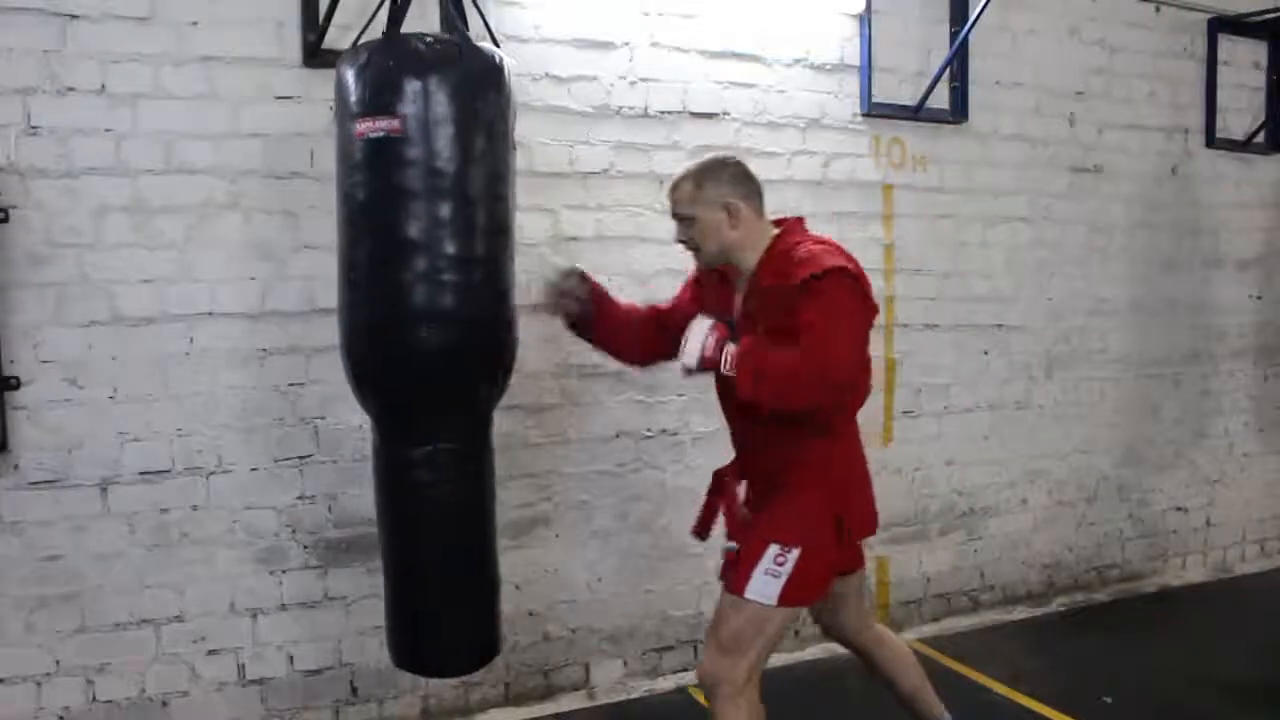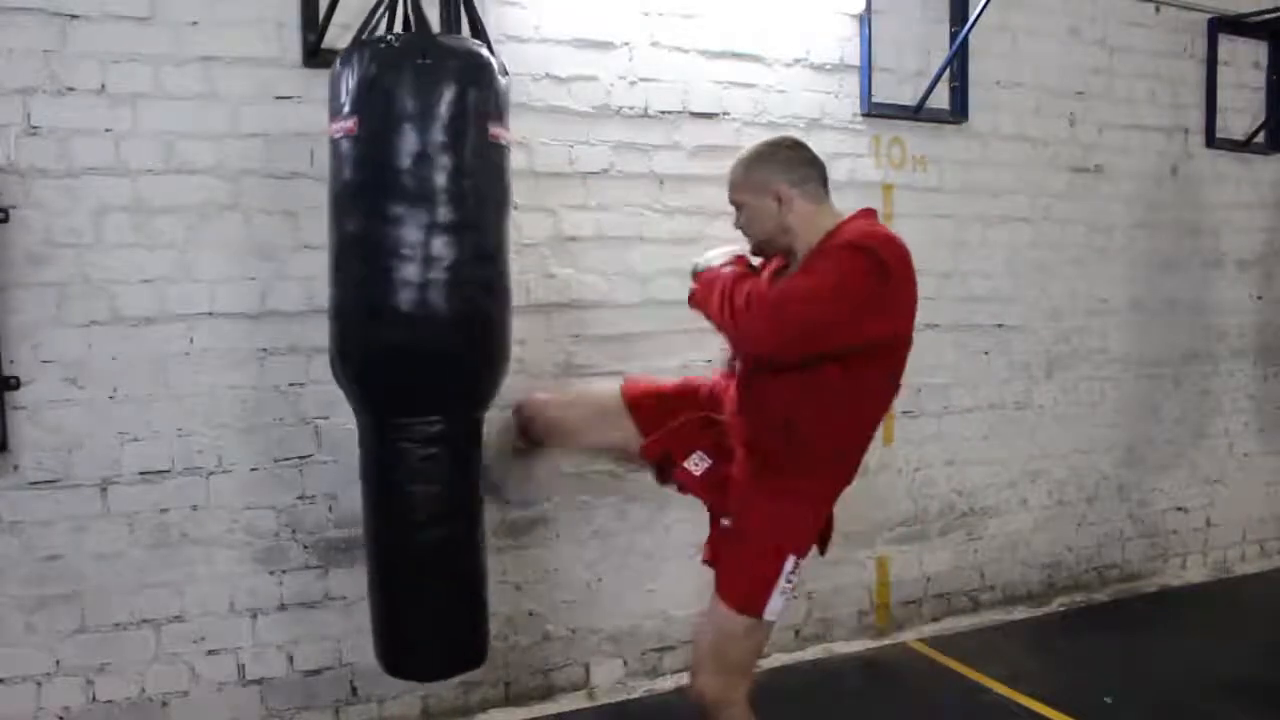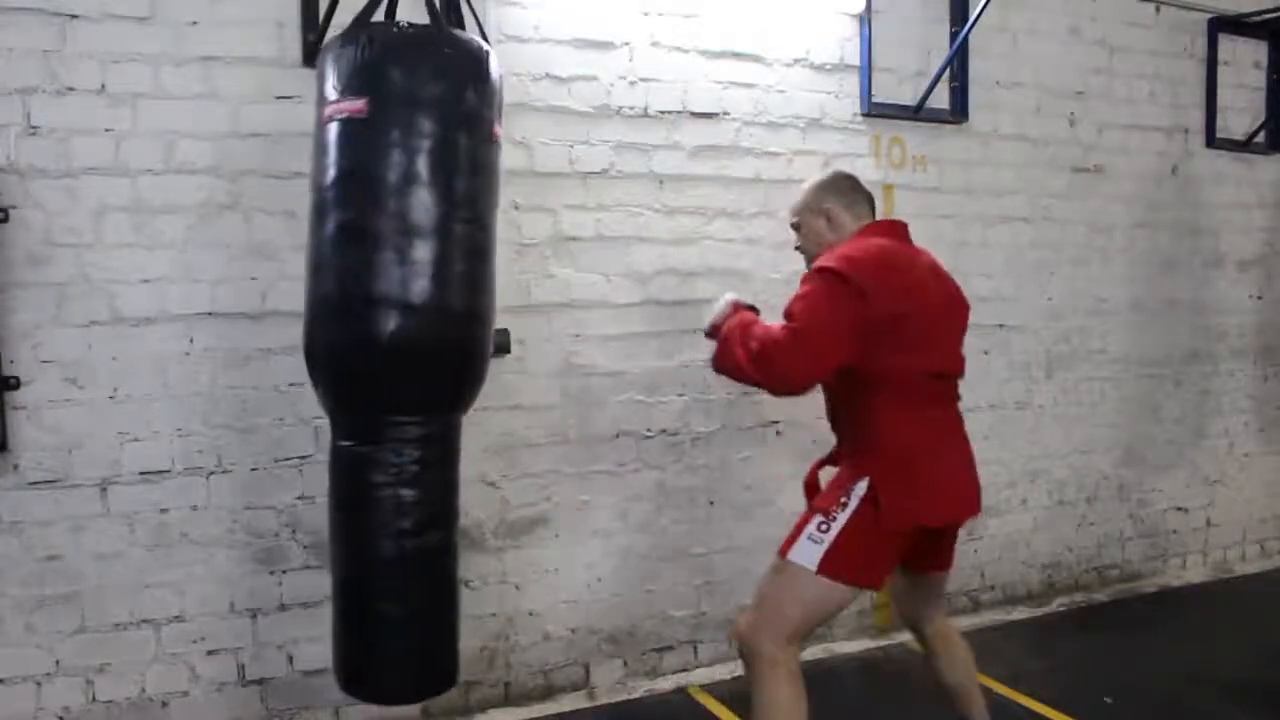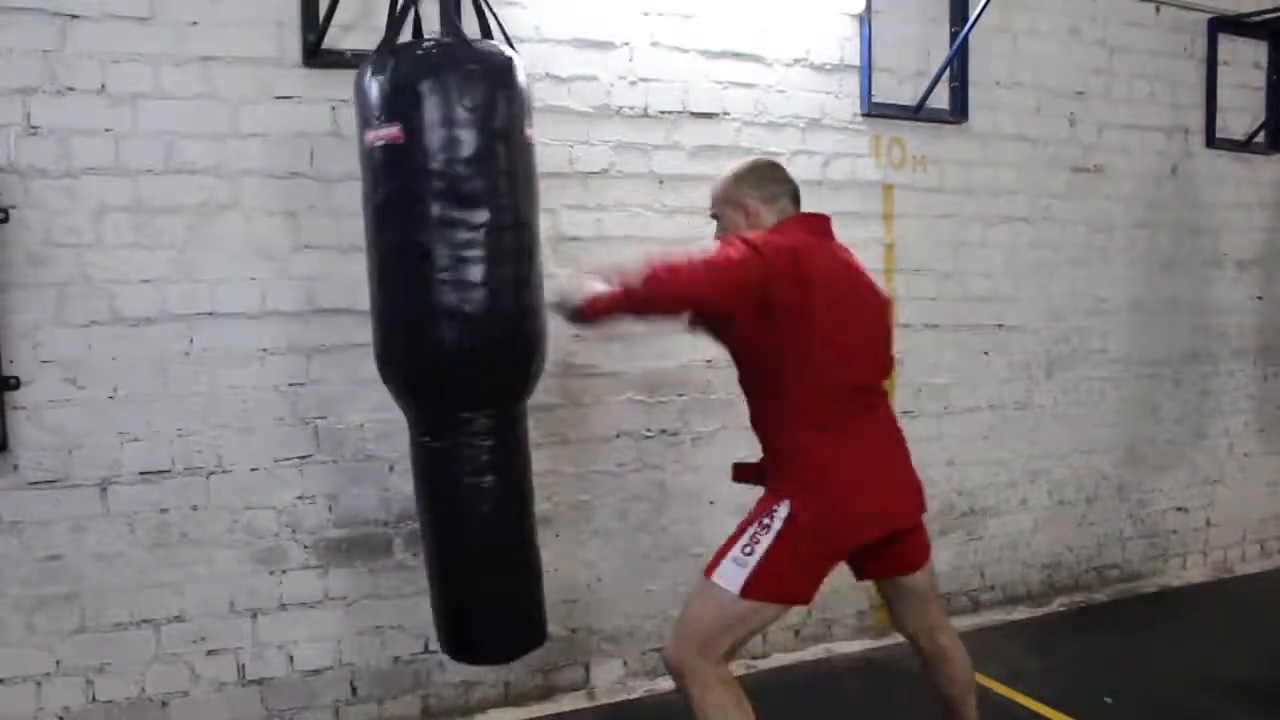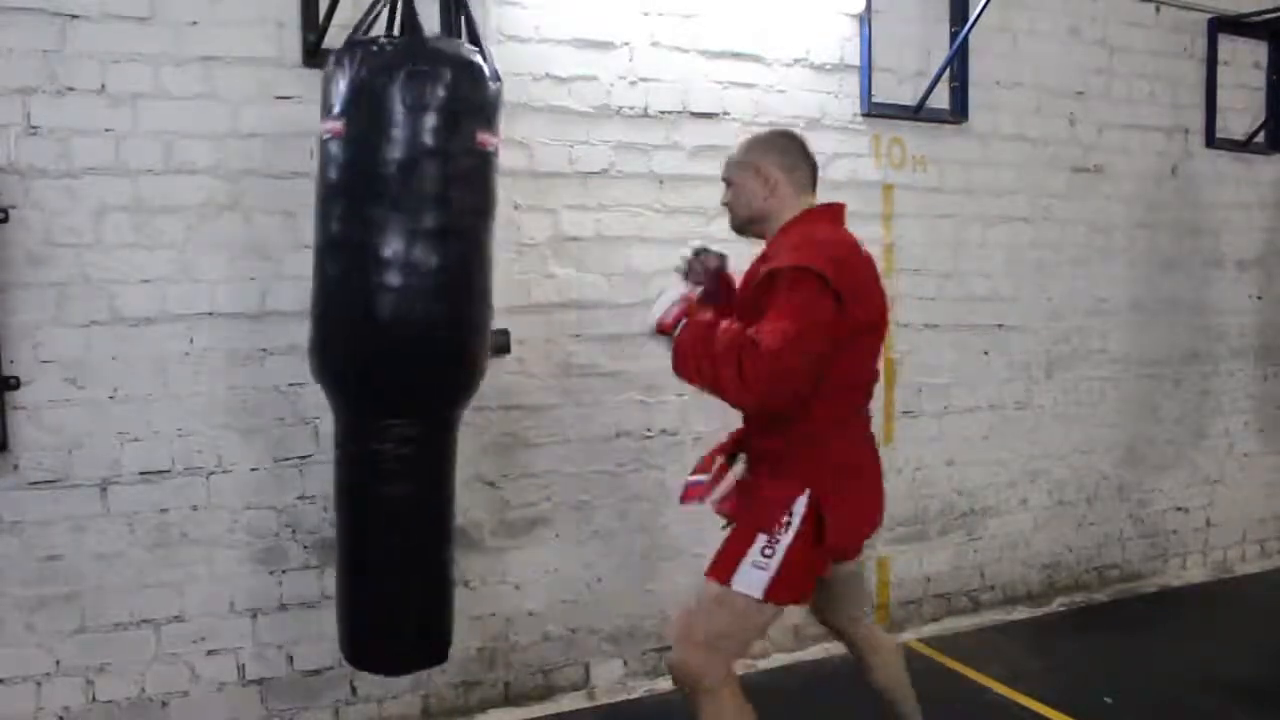
dt=0.7s
person 1, frame 1
left shoulder: (821, 274)
right shoulder: (724, 278)
left elbow: (829, 382)
right elbow: (652, 334)
left wrist: (727, 353)
right wrist: (590, 307)
left hip: (810, 491)
right hip: (782, 485)
left knee: (725, 670)
right knee: (854, 623)
person 1, frame 2
left shoulder: (868, 259)
right shoulder: (793, 261)
left elbow: (764, 331)
left wrist: (721, 273)
left hip: (783, 485)
right hip: (726, 421)
right knee: (541, 415)
person 1, frame 3
left shoulder: (846, 269)
right shoulder: (923, 272)
left elbow: (790, 364)
left wrist: (731, 320)
right wrist: (808, 341)
left hip: (888, 478)
right hip: (938, 473)
left knee: (764, 637)
right knee: (925, 614)
person 1, frame 4
left shoulder: (772, 257)
right shoulder: (836, 273)
left elbow: (681, 288)
left wrist: (598, 297)
left hip: (818, 493)
right hip: (882, 479)
left knee: (693, 654)
right knee: (924, 622)
person 1, frame 5
left shoulder: (803, 263)
right shoulder: (807, 250)
left elbow: (761, 378)
right elbow: (770, 335)
left wrist: (686, 323)
right wrist: (717, 295)
left hip: (807, 484)
right hip: (812, 469)
left knee: (695, 658)
right knee: (850, 621)
